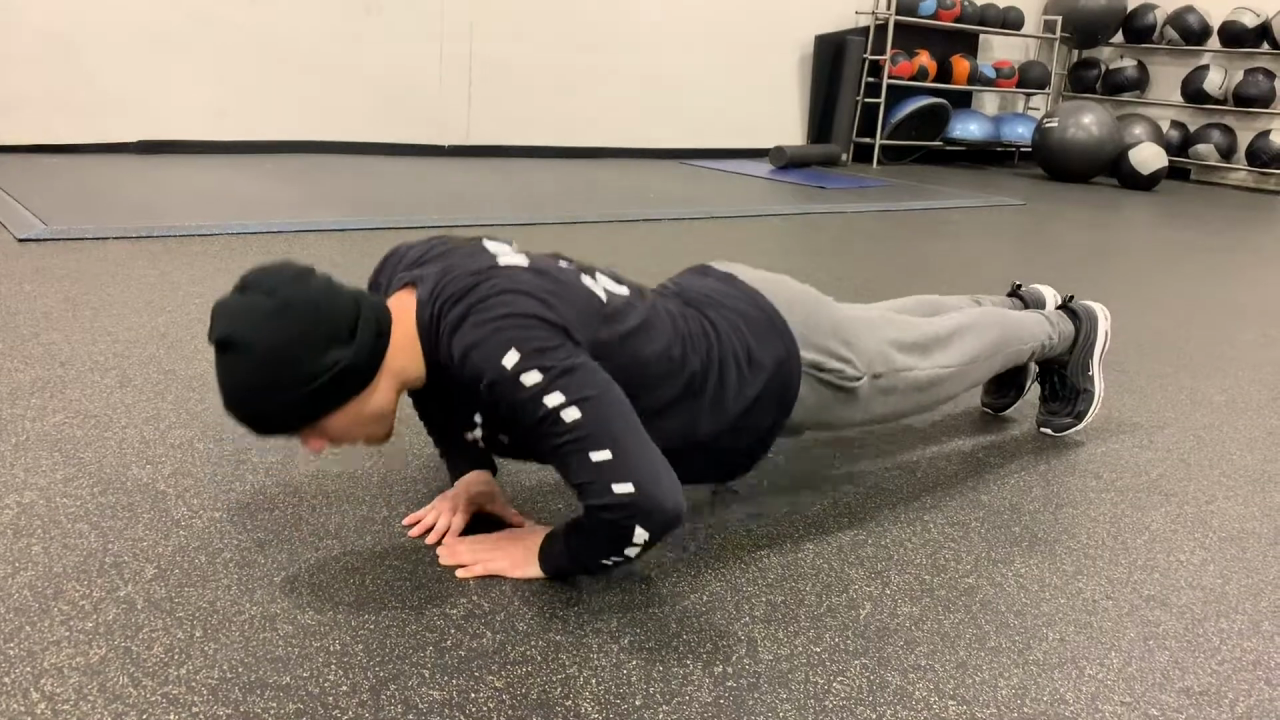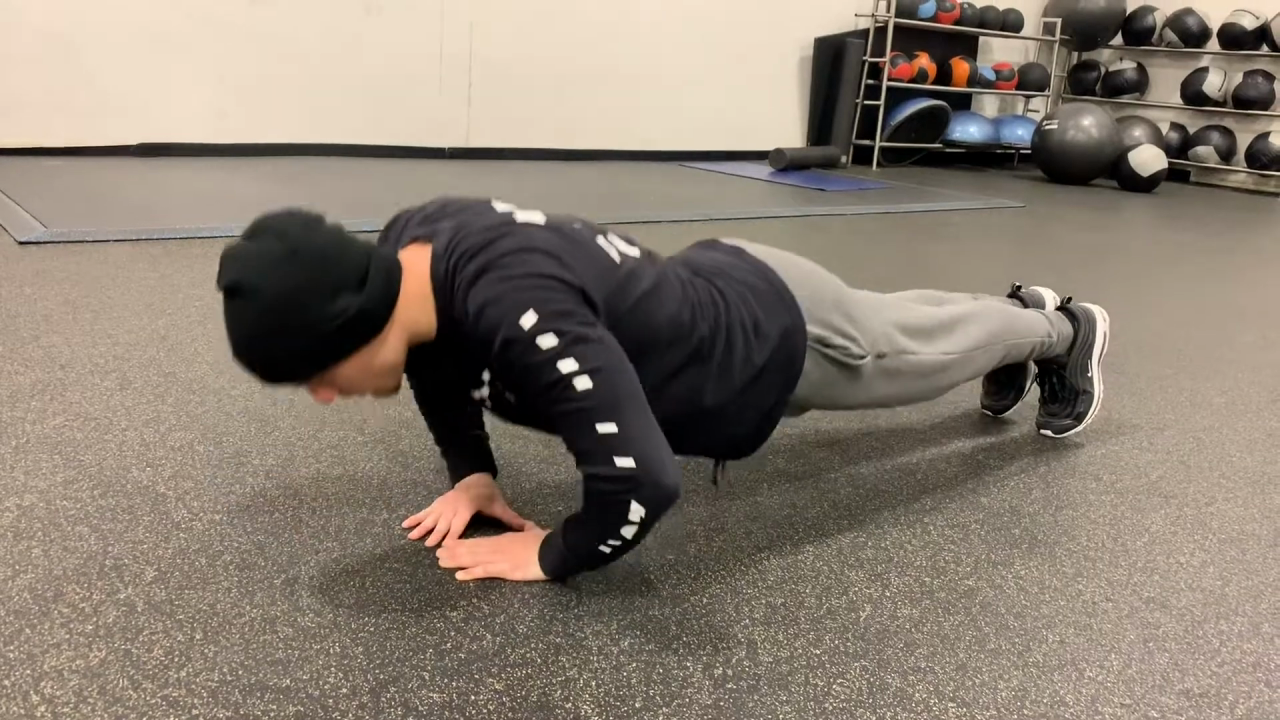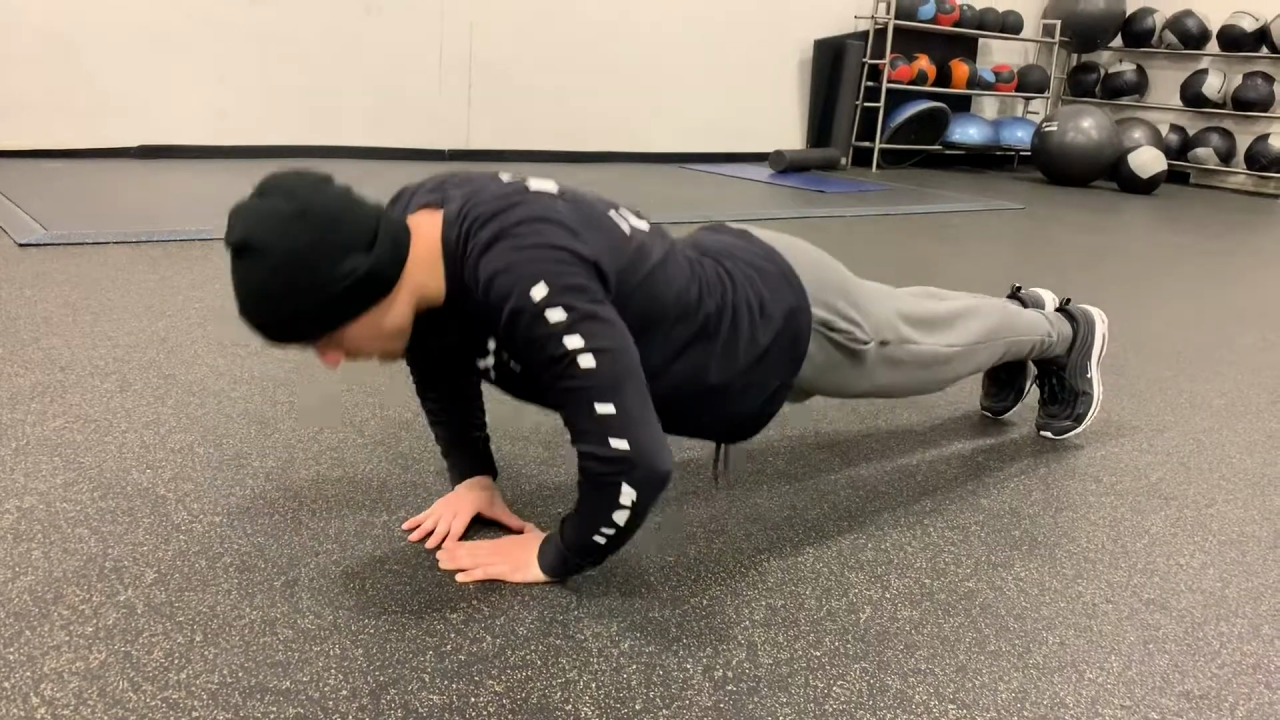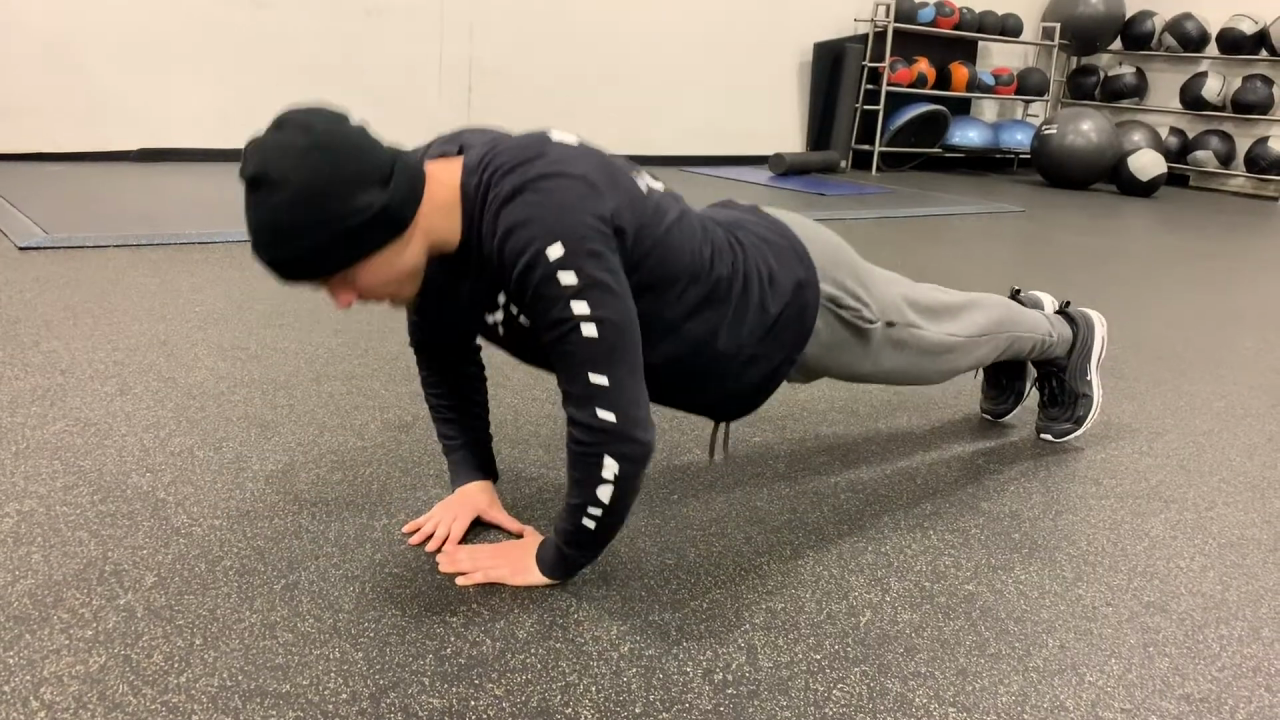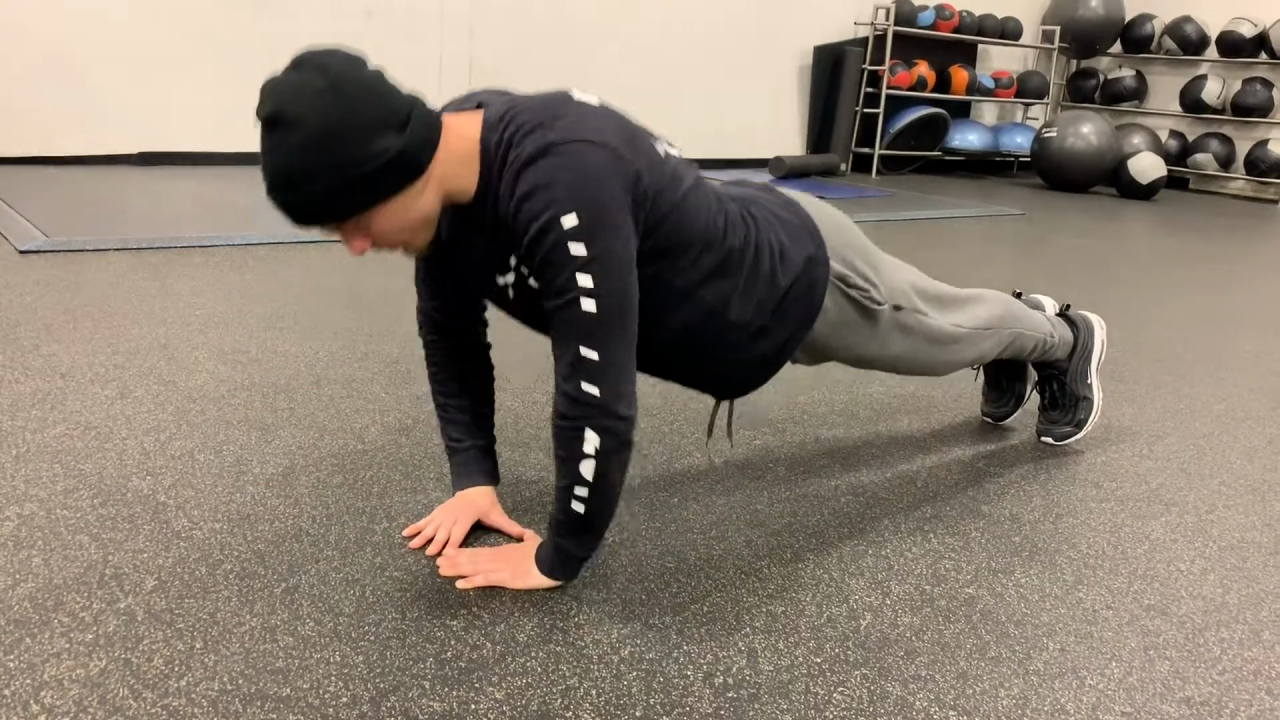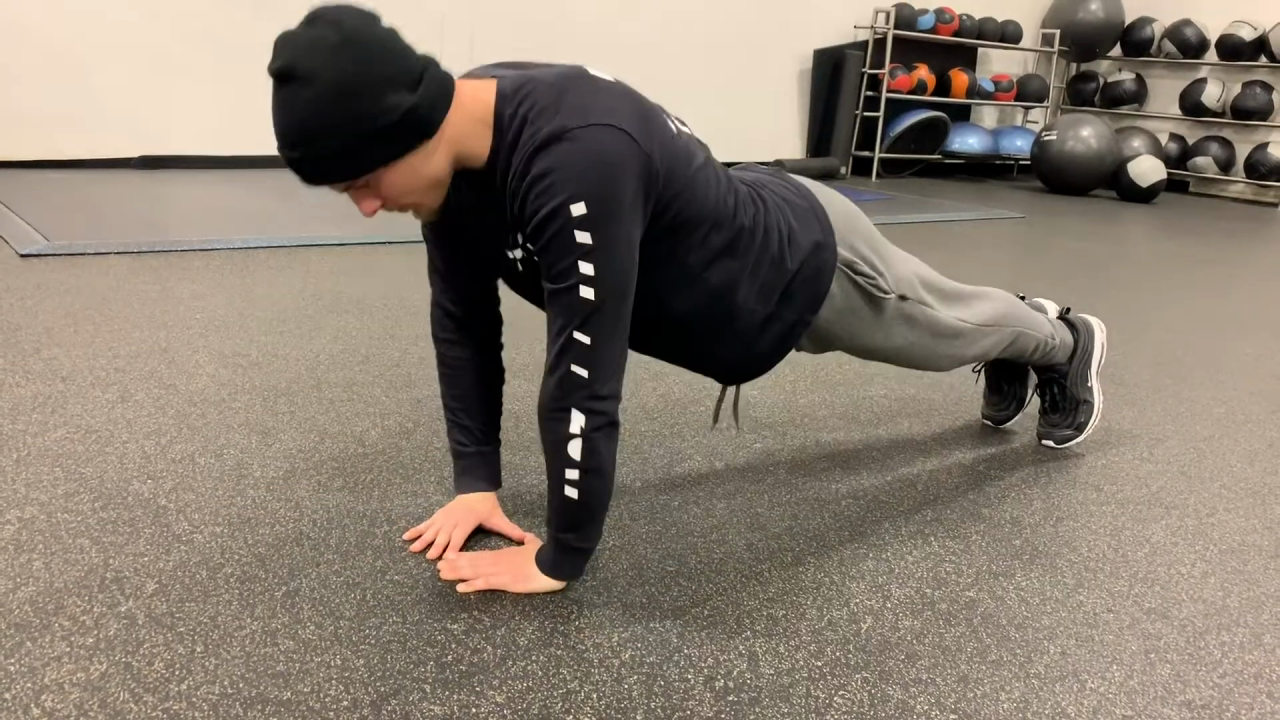
dt=0.1s
person 1, frame 1
left shoulder: (506, 344)
right shoulder: (398, 290)
left elbow: (646, 501)
left wrist: (548, 553)
right wrist: (472, 473)
left hip: (777, 361)
right hip: (709, 313)
left knee: (916, 363)
right knee: (889, 328)
left ankle: (1064, 332)
right ankle: (1016, 306)
person 1, frame 2
left shoulder: (516, 305)
right shoulder: (406, 252)
left elbow: (643, 478)
right elbow: (441, 357)
left wrist: (548, 555)
right wrist: (470, 473)
left hip: (781, 336)
right hip: (713, 288)
left knee: (919, 346)
right knee: (904, 326)
left ankle: (1061, 331)
right ankle: (1019, 305)
person 1, frame 3
left shoulder: (530, 274)
right shoulder: (413, 233)
left elbow: (634, 457)
right elbow: (440, 358)
left wrist: (555, 558)
right wrist: (473, 477)
left hip: (785, 320)
right hip: (721, 286)
left knee: (931, 345)
right knee: (911, 323)
left ankle: (1064, 337)
right ankle: (1022, 311)
person 1, frame 4
left shoulder: (545, 233)
right shoulder: (426, 189)
left elbow: (618, 432)
right elbow: (444, 338)
left wrist: (552, 561)
right wrist: (472, 477)
left hip: (792, 297)
right hip: (729, 260)
left knee: (937, 337)
right knee: (930, 326)
left ankle: (1060, 335)
right ankle: (1021, 316)
person 1, frame 5
left shoulder: (564, 181)
right shoulder: (444, 164)
left elbow: (598, 397)
right elbow: (450, 333)
left wrist: (558, 558)
right wrist: (475, 480)
left hip: (798, 278)
right hip: (733, 257)
left knee: (942, 336)
left ankle: (1061, 341)
right ankle: (1021, 329)
person 1, frame 6
left shoulder: (576, 161)
right shoulder: (456, 138)
left elbow: (584, 379)
right elbow: (463, 318)
left wrist: (558, 560)
right wrist: (476, 481)
left hip: (805, 264)
right hip: (743, 238)
left knee: (948, 331)
left ankle: (1060, 345)
right ankle: (1015, 355)
